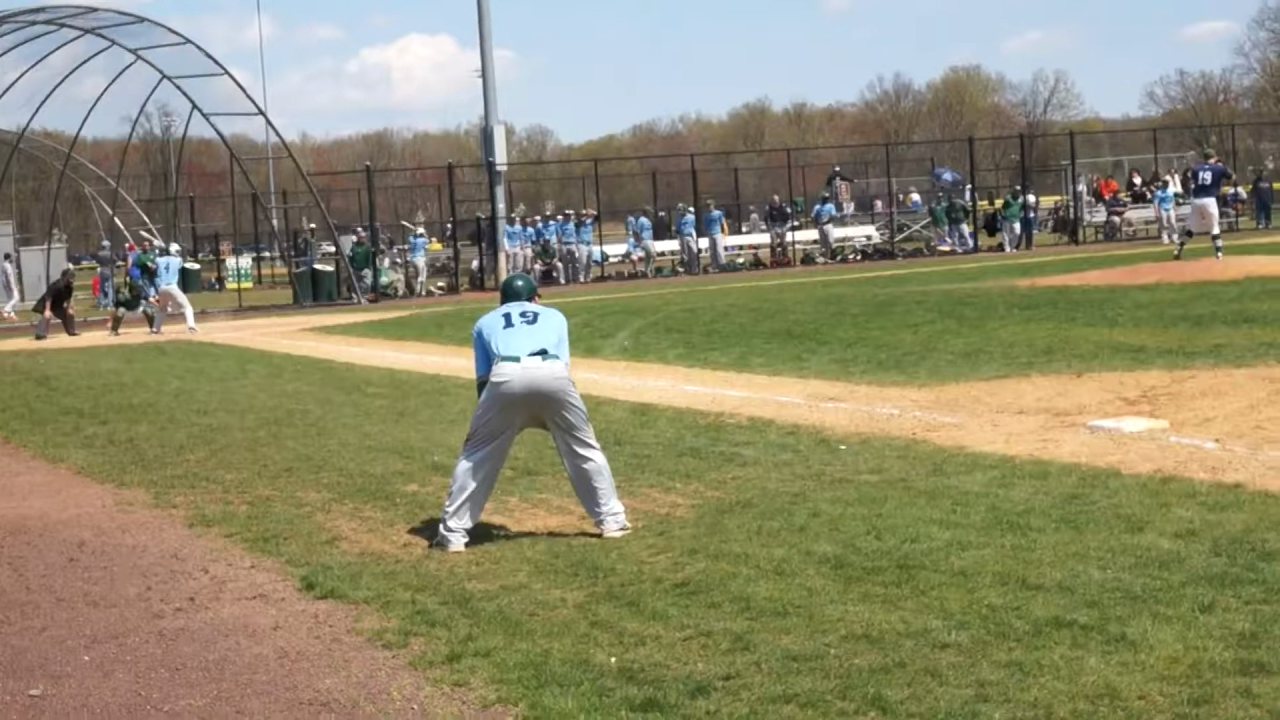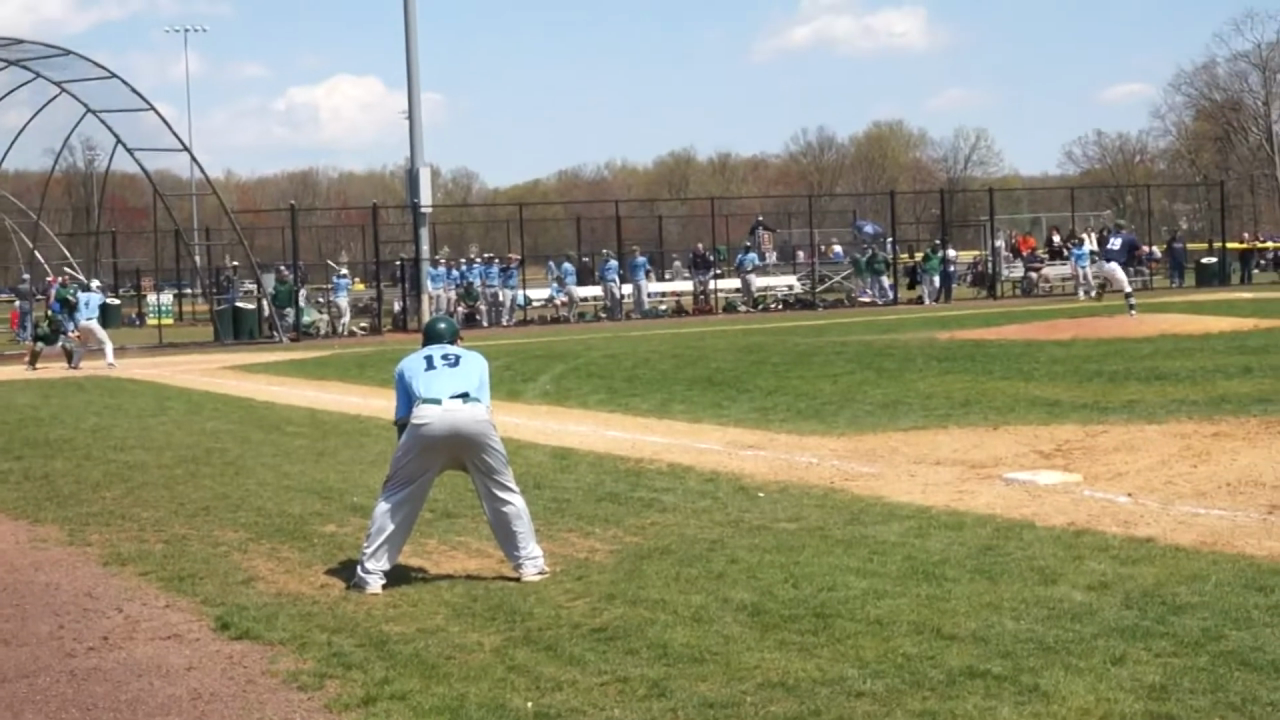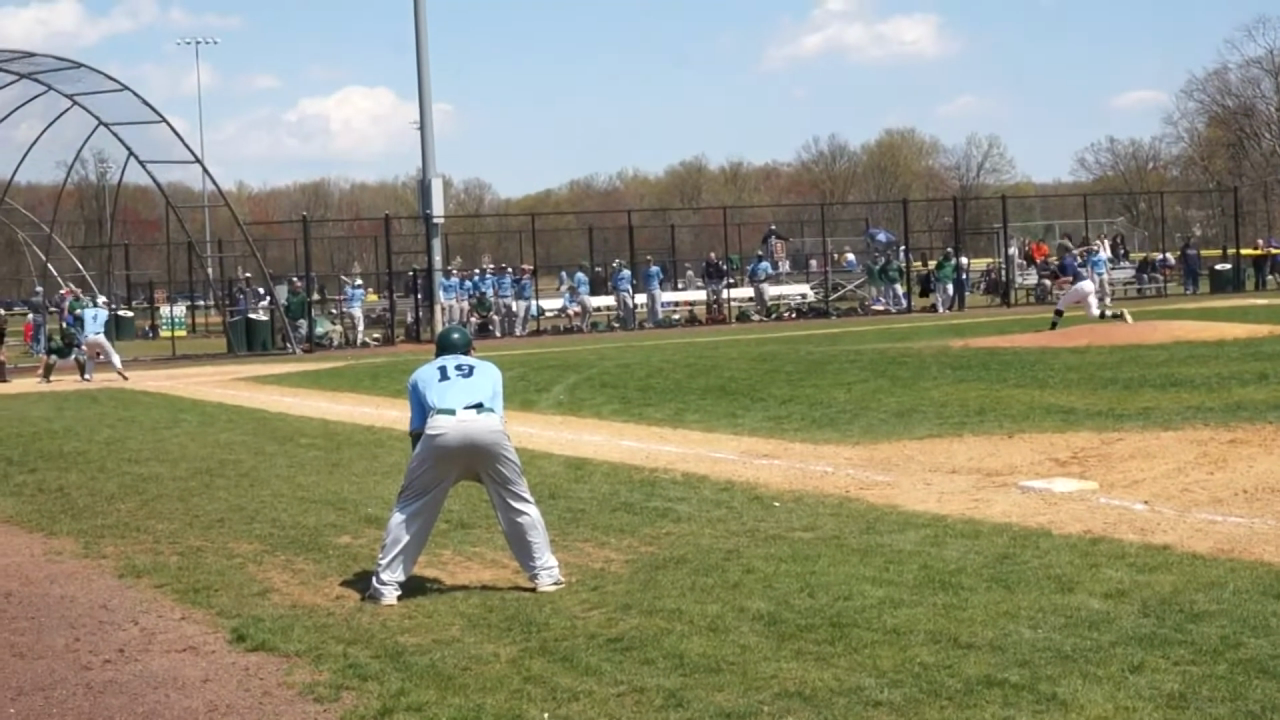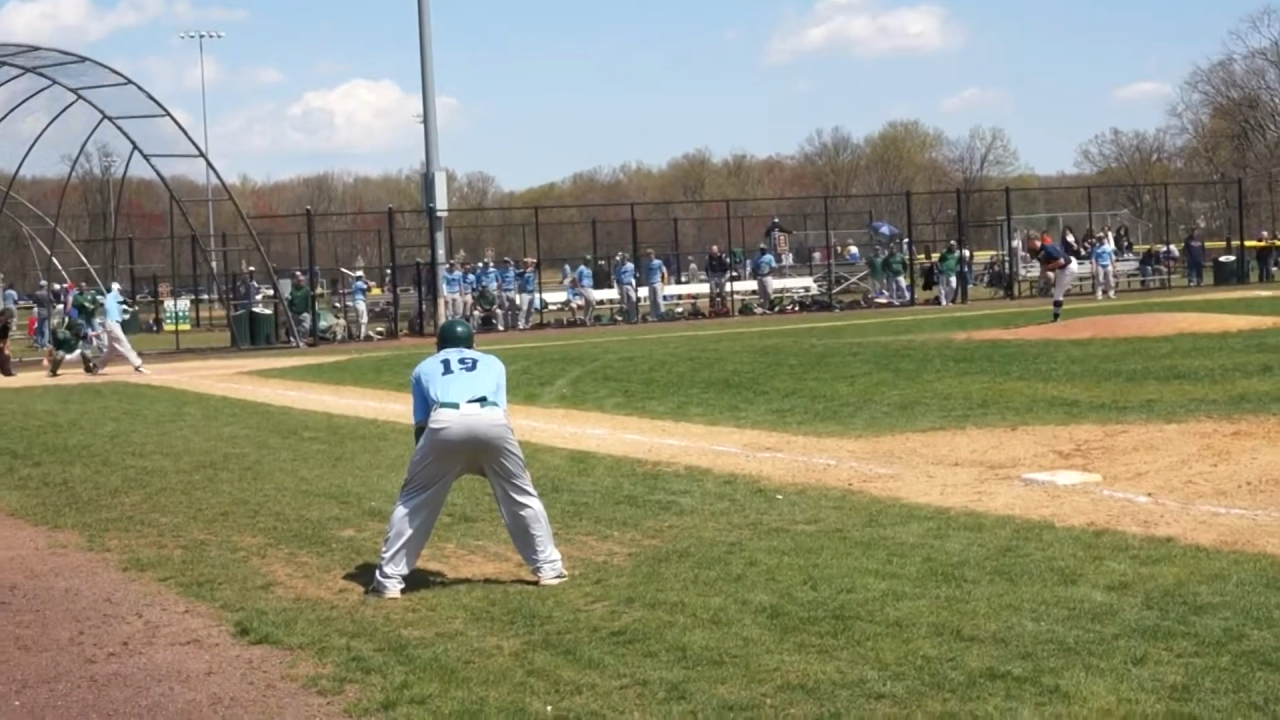
dt=0.5s
person 1, frame 1
left shoulder: (486, 322)
right shoulder: (553, 315)
left elbow: (483, 379)
left wrist: (492, 422)
right wrist: (549, 417)
left hip: (506, 377)
right hip: (552, 374)
left knee: (476, 456)
right knee: (584, 449)
left ankle: (453, 534)
right ankle: (611, 520)
person 1, frame 2
left shoulder: (408, 364)
right shoulder: (475, 359)
left elbow: (403, 421)
left wrist: (413, 463)
right wrist: (469, 461)
left hip: (427, 419)
right hip: (474, 418)
left knee: (396, 496)
right knee: (504, 493)
left ankle: (370, 575)
right ankle: (530, 565)
person 1, frame 3
left shoulder: (421, 374)
right shoulder: (488, 368)
left elbow: (417, 431)
left wrist: (427, 473)
right wrist: (484, 471)
left hip: (440, 429)
right hip: (487, 428)
left knee: (410, 508)
right knee: (518, 503)
left ankle: (385, 587)
right ankle: (545, 575)
person 1, frame 4
left shoulder: (424, 368)
right shoulder: (492, 362)
left elbow: (421, 424)
left wrist: (427, 465)
right wrist: (487, 463)
left hip: (444, 423)
right hip: (492, 421)
left knee: (414, 501)
right knee: (522, 496)
left ankle: (389, 580)
right ankle: (548, 567)
